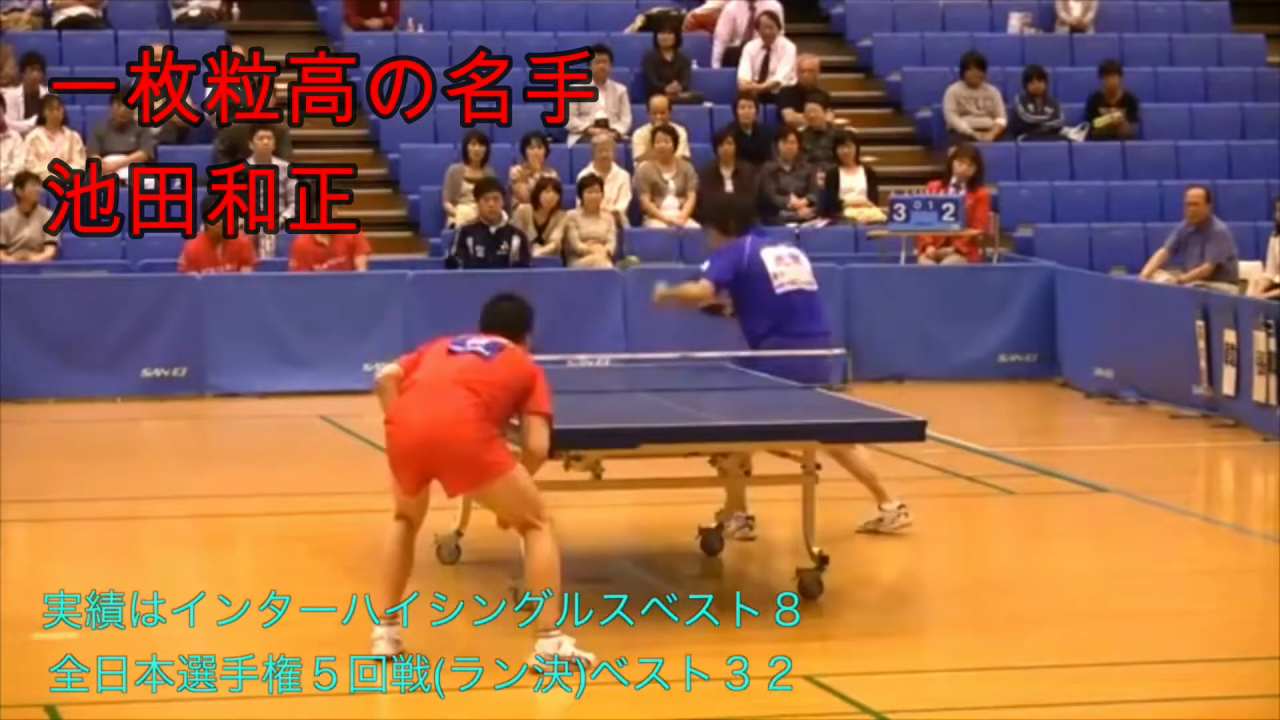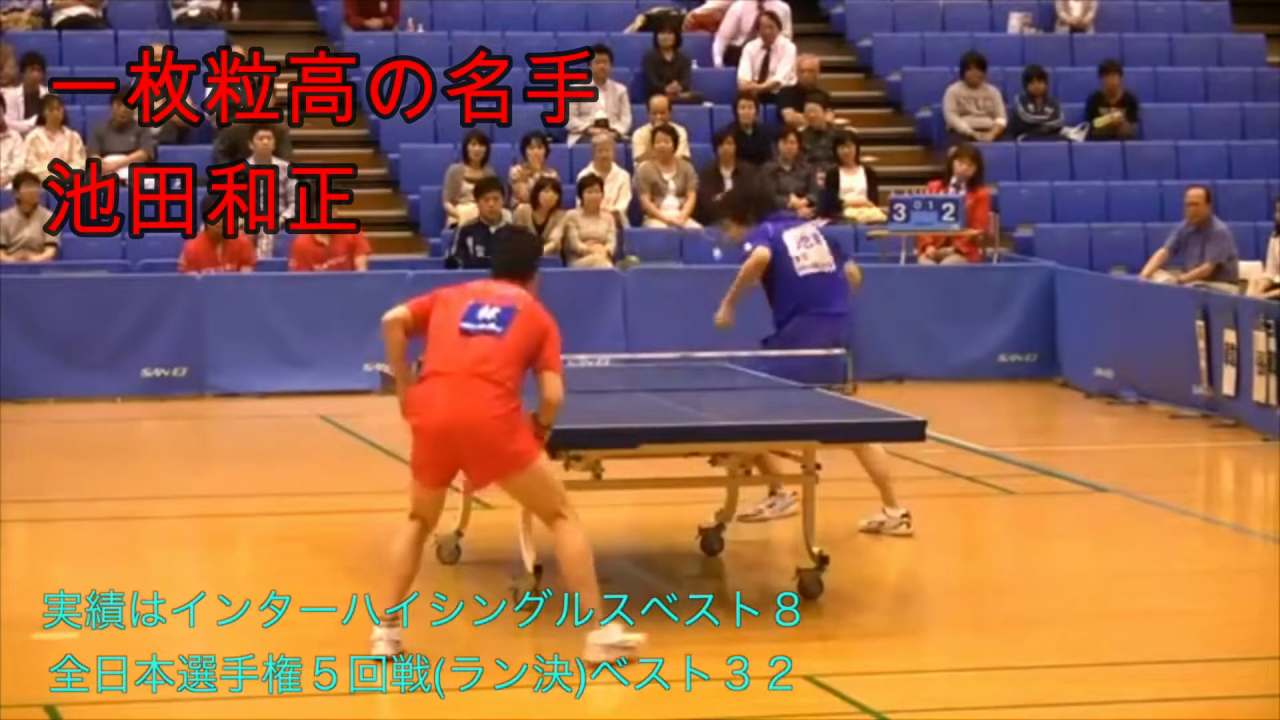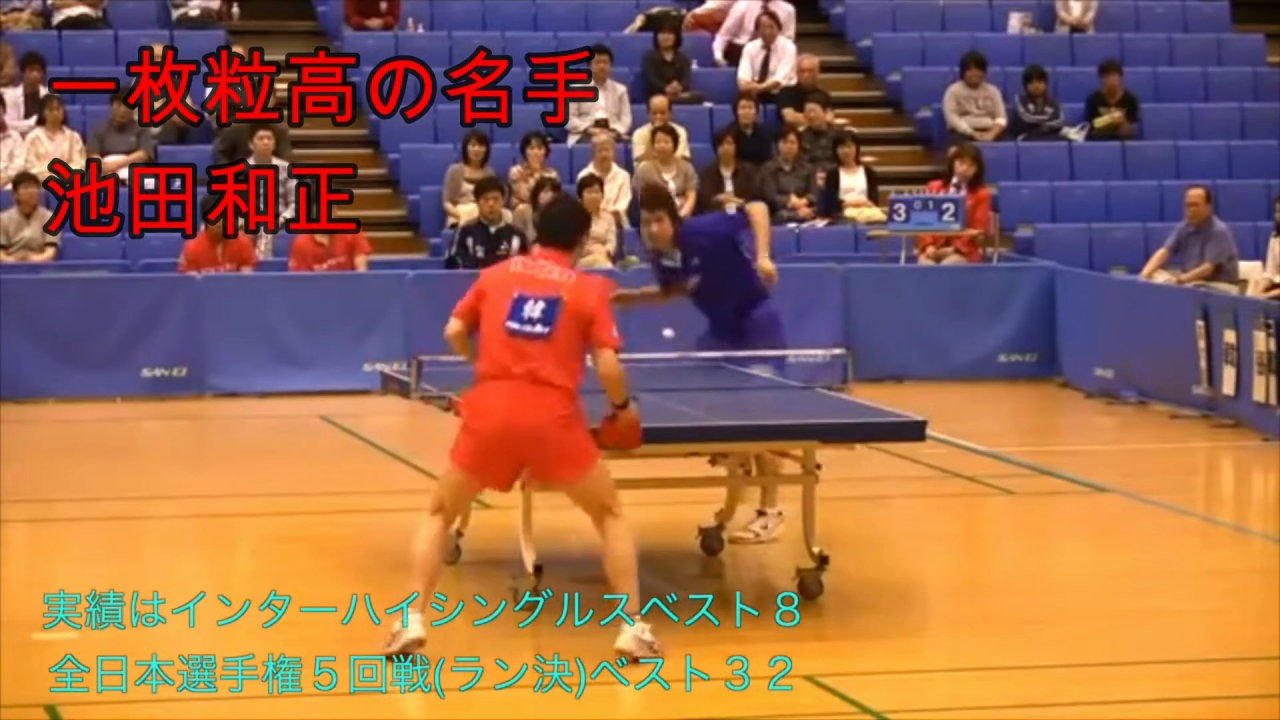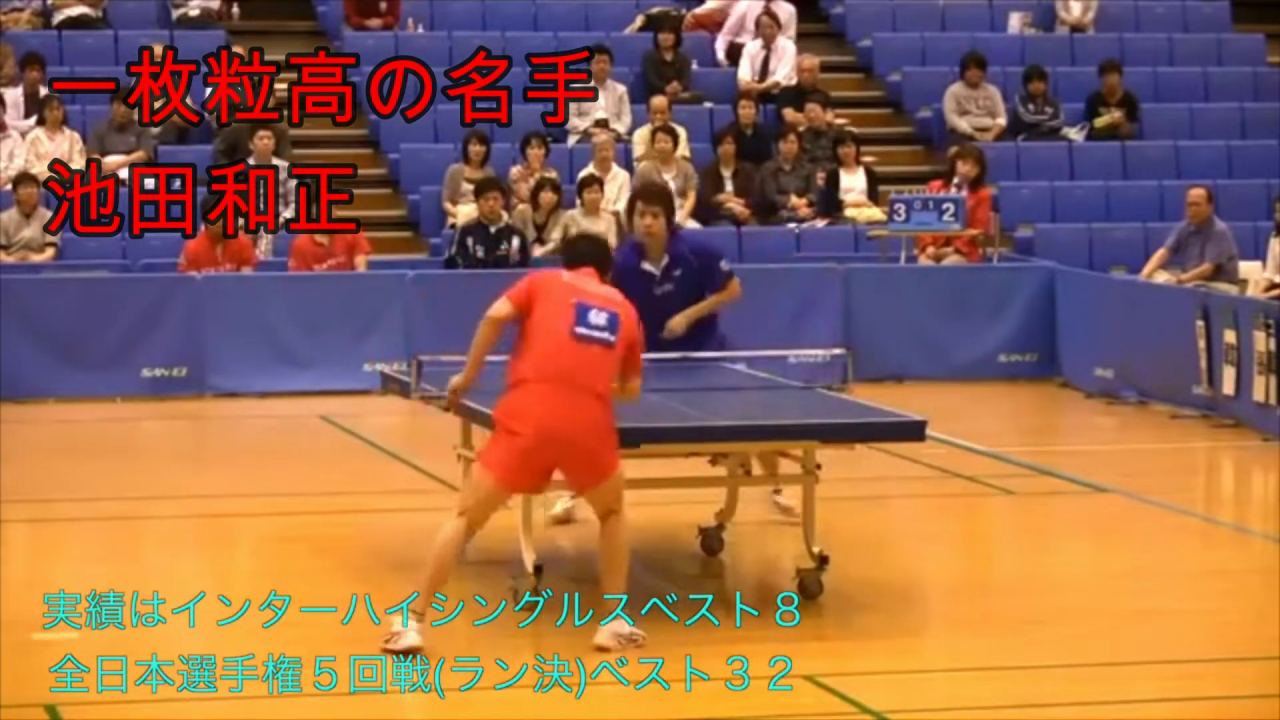
dt=0.4s
person 1, frame 1
left shoulder: (445, 345)
right shoulder: (524, 365)
left elbow: (386, 377)
right elbow: (538, 446)
right wrist: (518, 485)
left hip: (410, 428)
right hip: (461, 432)
left knee: (405, 518)
right knee: (538, 523)
left ankle: (387, 631)
right ankle: (550, 643)
person 1, frame 2
left shoulder: (450, 295)
right shoulder: (539, 316)
left elbow: (393, 322)
right elbow: (553, 396)
left wrist: (405, 392)
right wrist: (539, 429)
left hip: (430, 411)
right hip: (489, 416)
left knee: (419, 518)
right knee: (560, 515)
left ankle: (387, 630)
right ankle: (601, 632)
person 1, frame 3
left shoulder: (495, 275)
right shoulder: (590, 291)
left elbow: (454, 333)
right elbow: (608, 369)
right wrist: (623, 406)
left hip: (489, 412)
right hip: (553, 418)
left knee: (439, 514)
right knee: (610, 514)
left ankle: (412, 620)
right ankle: (632, 627)
person 1, frame 4
left shoulder: (543, 280)
right shoulder: (625, 310)
left elbow: (496, 316)
right elbow: (631, 389)
left wrist: (468, 375)
left hip: (528, 416)
right hip: (590, 425)
left knee: (466, 517)
right knee: (612, 512)
left ankle: (411, 622)
right ankle: (614, 621)
person 2, frame 1
left shoulder: (735, 252)
right shoulder: (789, 249)
left elbow: (701, 293)
left wrist: (669, 293)
left hip: (779, 353)
right hip: (814, 351)
left ankle: (738, 516)
right ankle: (889, 508)
person 2, frame 2
left shoulder: (760, 235)
right shoulder: (810, 230)
left elbow: (760, 258)
right elbow: (853, 275)
left wrist: (728, 303)
left hip: (800, 335)
right hip: (837, 333)
left ankle: (778, 493)
right ankle: (894, 511)
person 2, frame 3
left shoulder: (705, 230)
right shoulder: (659, 257)
left elbow: (757, 209)
right elbow: (671, 290)
left wrist: (763, 256)
right wrist: (624, 296)
left hip: (757, 325)
right hip: (723, 331)
left ankle: (769, 510)
person 2, frame 4
left shoulder: (696, 252)
right shoulder: (623, 263)
left elbow: (733, 289)
left wrist: (690, 315)
left hip: (706, 348)
right hip: (655, 353)
left ankle: (774, 489)
right ankle: (573, 492)
